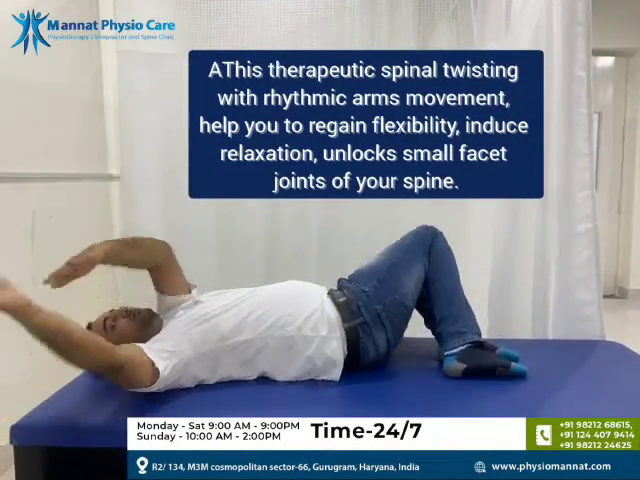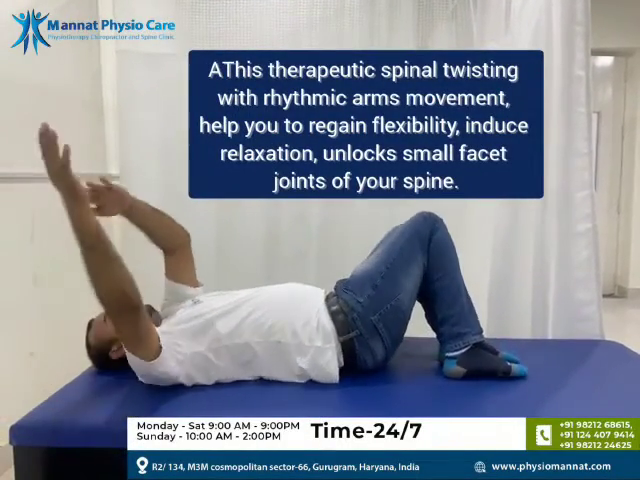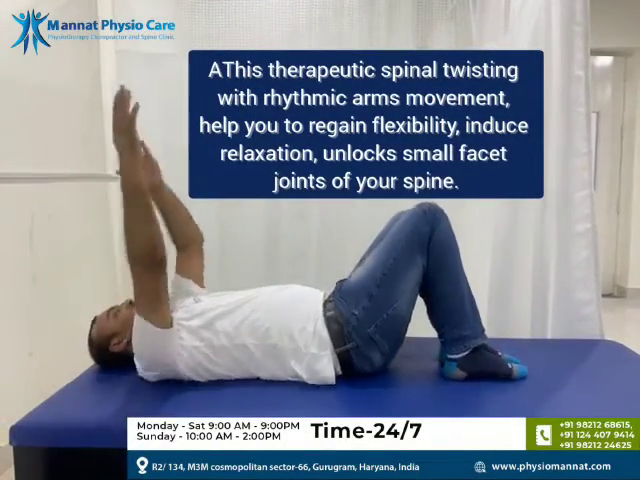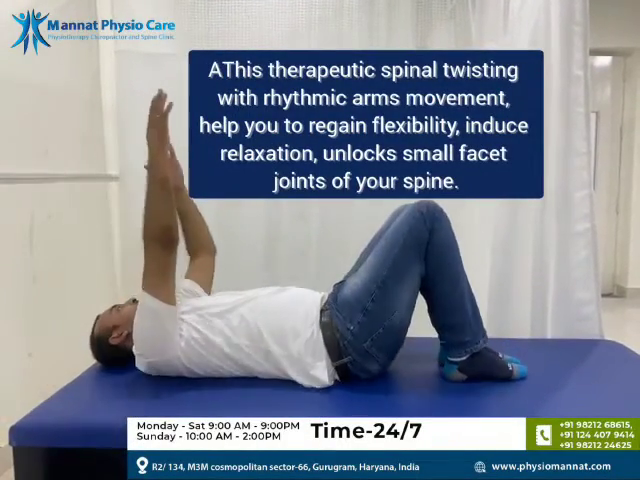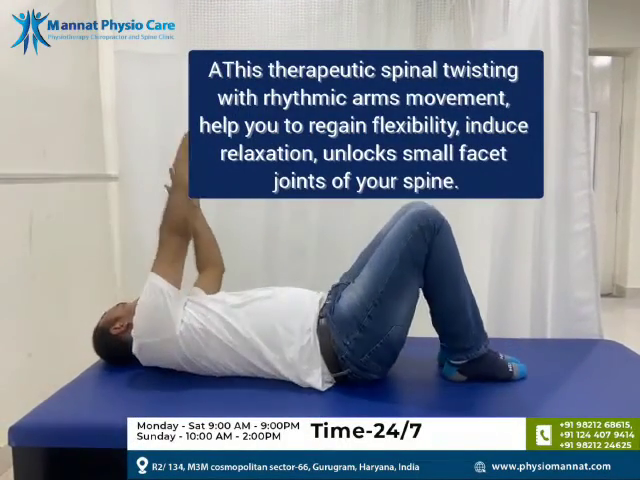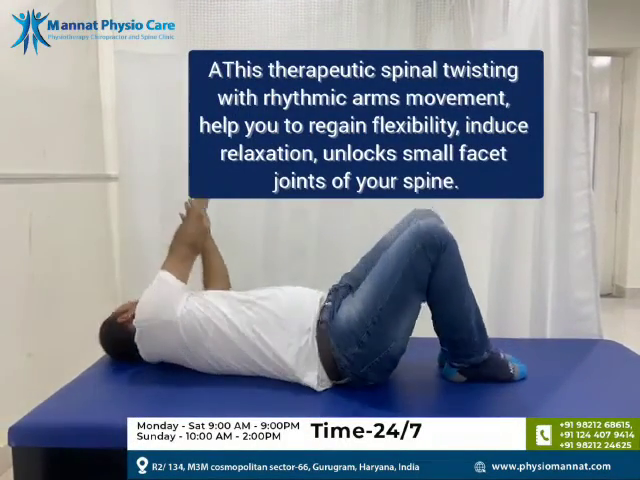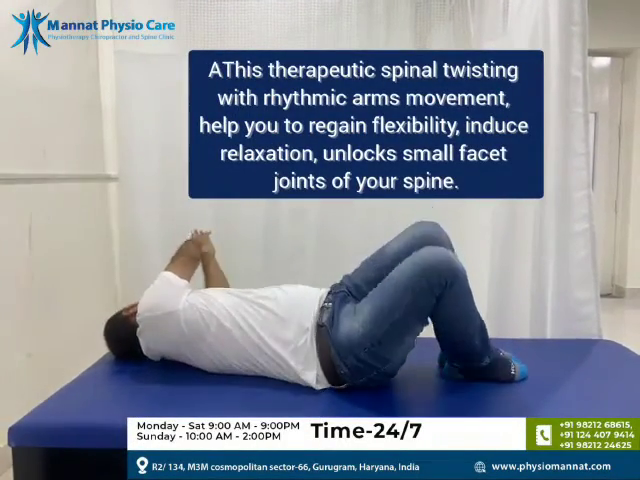
dt=0.2s
person 1, frame 1
left shoulder: (174, 318)
right shoulder: (160, 359)
left elbow: (161, 255)
right elbow: (109, 359)
left wrist: (101, 251)
left hip: (331, 311)
right hip: (347, 329)
left knee: (421, 246)
right knee: (427, 240)
left ankle: (462, 350)
right ankle: (464, 350)
person 1, frame 2
left shoulder: (178, 313)
right shoulder: (157, 363)
left elbow: (178, 240)
right elbow: (123, 299)
left wrist: (125, 204)
left hip: (327, 317)
right hip: (345, 333)
left knee: (418, 248)
right knee: (426, 226)
left ankle: (463, 352)
right ankle: (465, 352)
person 1, frame 3
left shoulder: (178, 312)
right shoulder: (157, 354)
left elbow: (191, 244)
right elbow: (149, 264)
left wrist: (154, 185)
left hip: (333, 320)
right hip: (346, 335)
left knee: (418, 224)
right knee: (426, 217)
left ankle: (465, 352)
right ankle: (467, 352)
person 1, frame 4
left shoulder: (179, 315)
right shoulder: (154, 344)
left elbow: (204, 250)
right elbow: (161, 243)
left wrist: (175, 187)
left hip: (330, 320)
right hip: (346, 340)
left knee: (416, 220)
right knee: (423, 215)
left ankle: (463, 353)
right ankle: (468, 354)
person 1, frame 5
left shoulder: (177, 320)
right shoulder: (153, 340)
left elbow: (212, 269)
right elbow: (173, 237)
left wrist: (190, 204)
left hip: (331, 328)
right hip: (345, 345)
left knee: (418, 223)
right knee: (424, 221)
left ankle: (460, 353)
right ankle: (470, 358)
person 1, frame 6
left shoulder: (170, 319)
right shoulder: (155, 322)
left elbow: (218, 295)
right elbow: (184, 245)
left wrist: (203, 233)
right wrist: (196, 221)
left hip: (330, 307)
right hip: (344, 347)
left knee: (423, 222)
right knee: (429, 235)
left ankle: (459, 356)
right ankle: (475, 360)
person 1, frame 7
left shoulder: (166, 316)
right shoulder: (157, 316)
right elbow: (186, 255)
left wrist: (209, 257)
right wrist: (202, 250)
left hip: (331, 304)
right hip: (341, 348)
left knee: (429, 236)
right knee: (437, 263)
left ankle: (461, 354)
right ankle: (479, 362)
